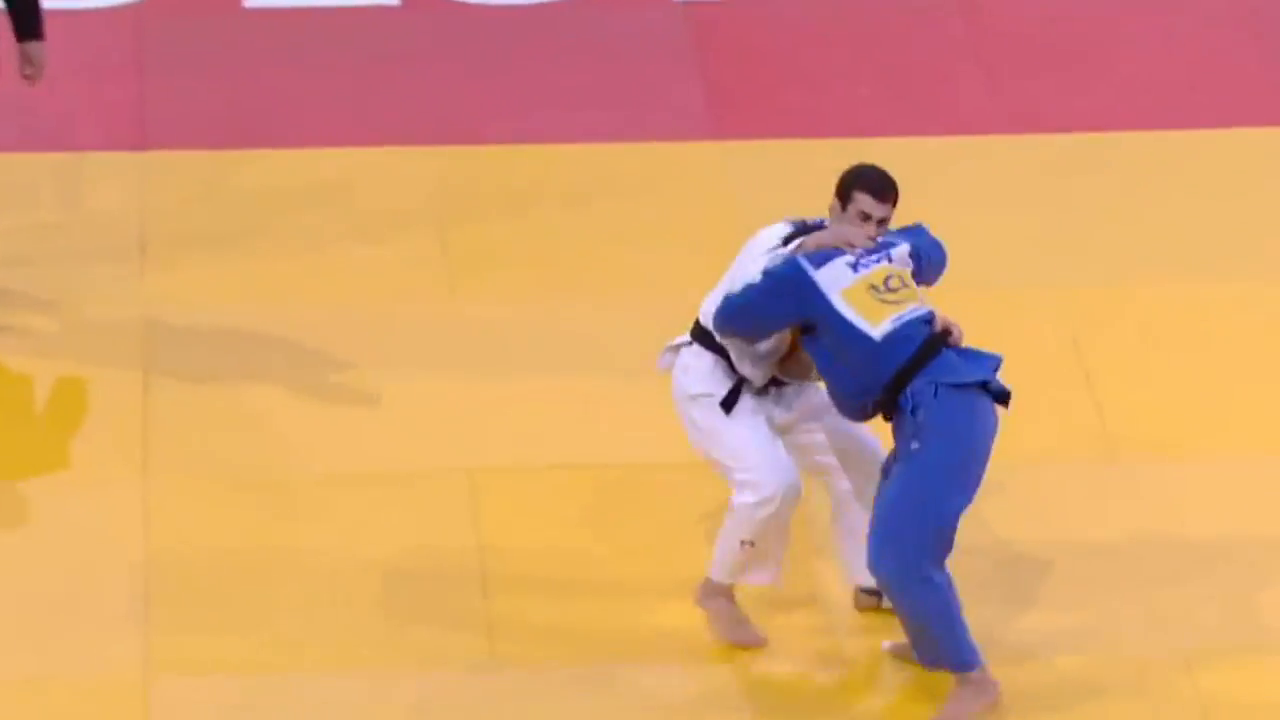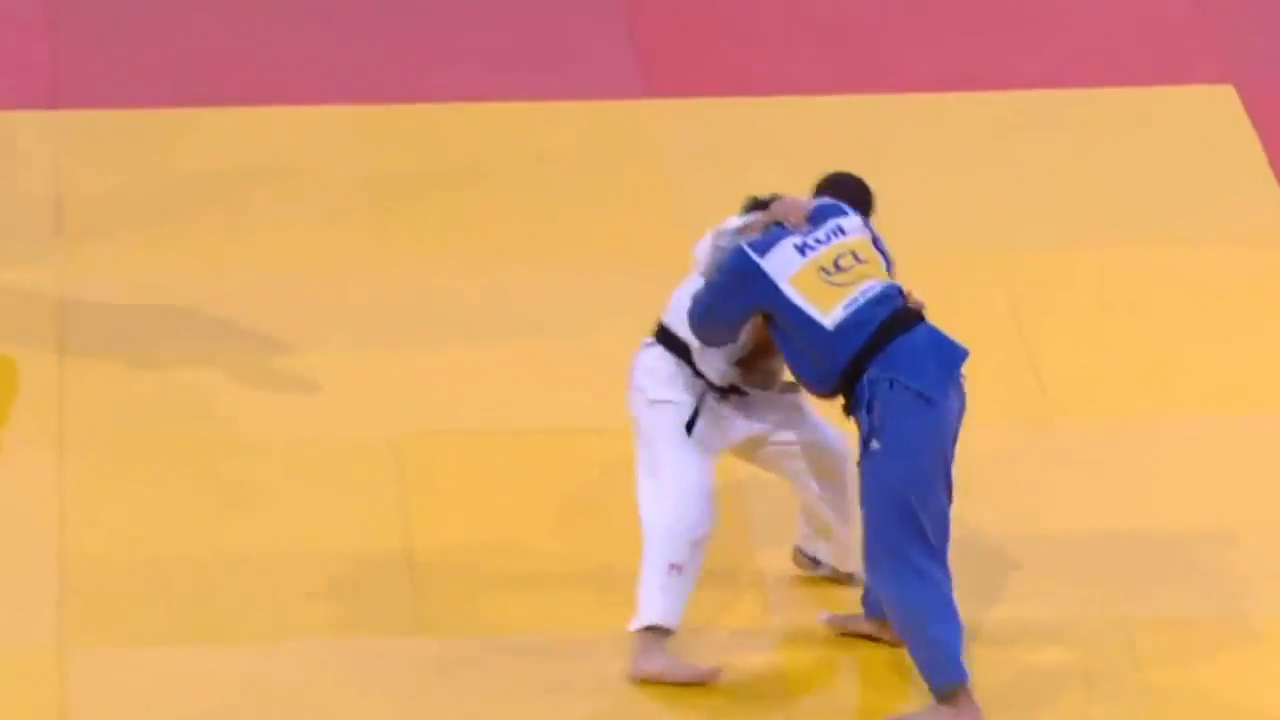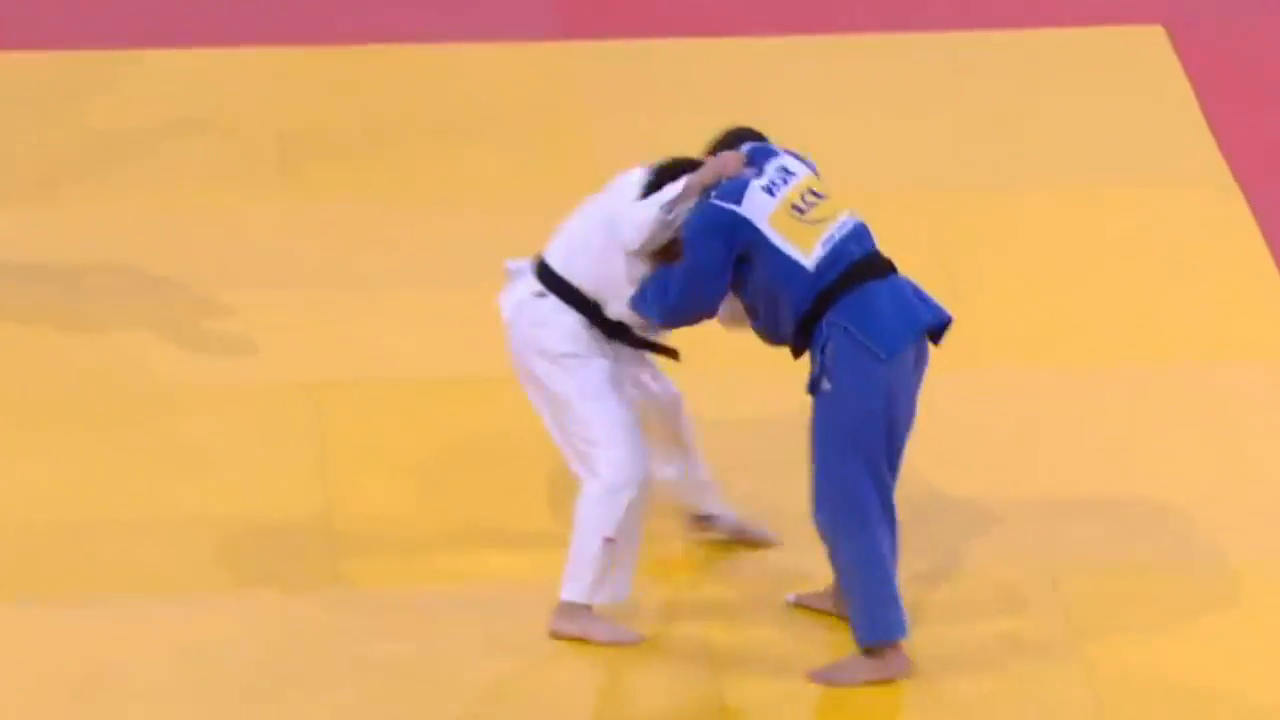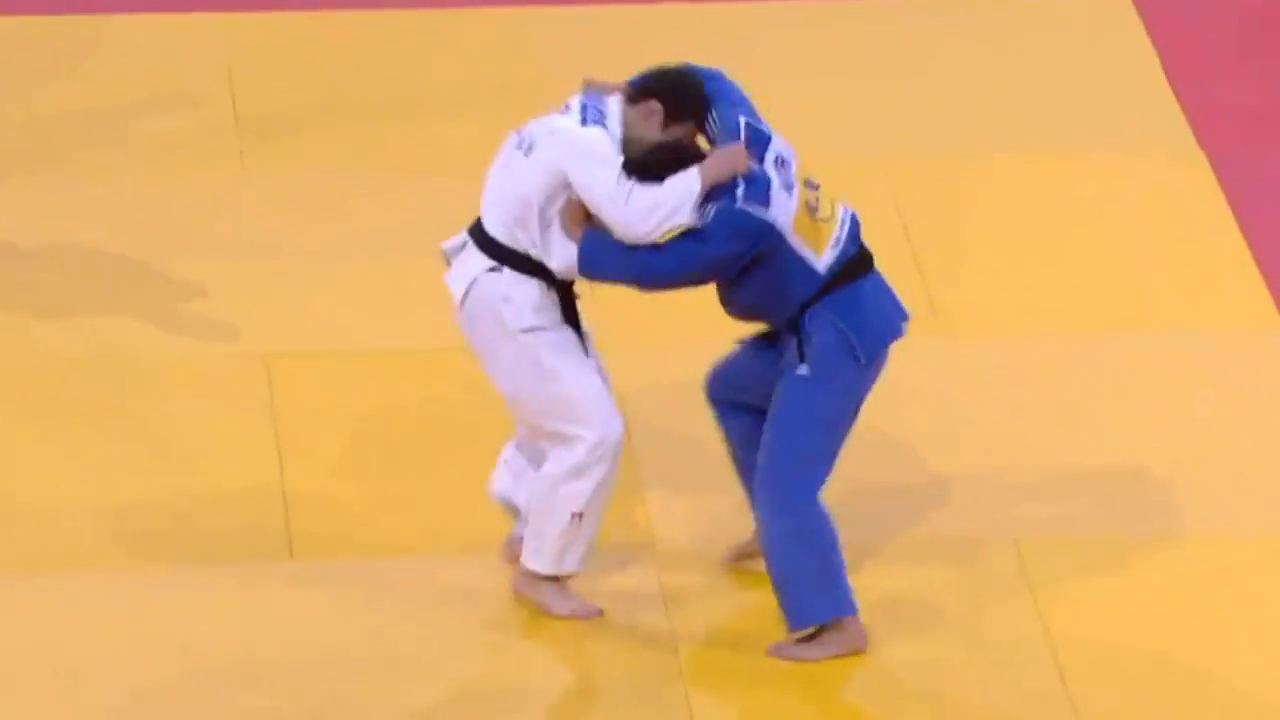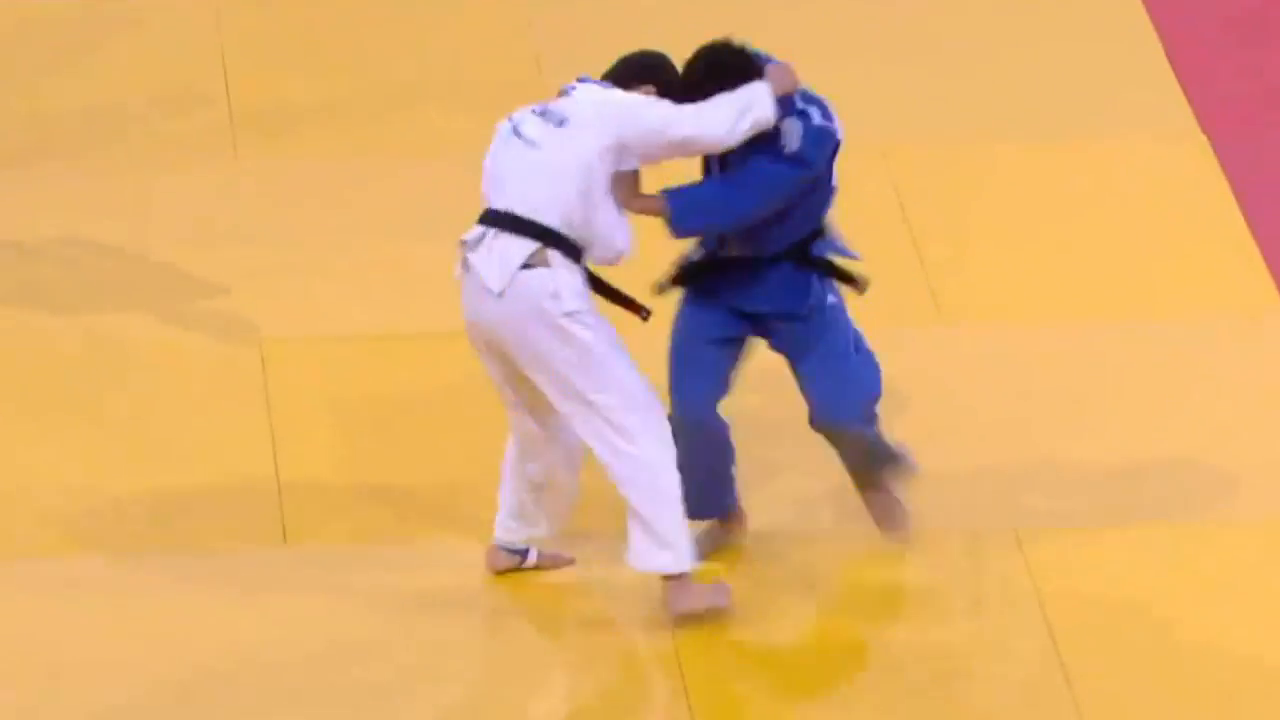
dt=0.2s
person 1, frame 1
left shoulder: (795, 275)
right shoulder: (892, 247)
left elbow: (731, 321)
right elbow: (930, 252)
left hip: (938, 409)
right hip: (958, 395)
left knee: (896, 554)
right knee: (904, 527)
right ankle: (931, 644)
person 1, frame 2
left shoulder: (751, 260)
right shoulder: (844, 217)
left elbow: (707, 321)
left hip: (898, 392)
right hip: (931, 367)
left knee: (899, 548)
right knee: (903, 518)
right ankle: (882, 617)
person 1, frame 3
left shoulder: (713, 212)
right shoulder: (769, 163)
left elbow: (676, 304)
left wrist: (649, 286)
left hip: (861, 350)
right hip: (893, 327)
left knee: (846, 499)
right knee: (858, 473)
left ankle: (884, 648)
right ankle: (855, 590)
person 1, frame 4
left shoulder: (735, 222)
right shoulder: (743, 127)
left elbow: (653, 268)
left wrist: (581, 236)
left hip: (839, 332)
right hip: (815, 319)
left knee: (784, 482)
right knee: (731, 391)
left ankle: (836, 623)
right ankle: (787, 540)
person 1, frame 5
left shoulder: (809, 132)
right shoulder: (744, 72)
left elbow: (739, 207)
left wrist: (646, 202)
left hip: (792, 269)
right hip: (723, 266)
left knee: (845, 392)
right knee: (693, 404)
left ankle: (870, 470)
right ankle: (724, 517)
person 2, frame 1
right shoulder: (784, 240)
right wrist: (811, 243)
left hip: (771, 380)
right hip: (709, 379)
left knee: (862, 462)
right knee: (774, 480)
left ankle: (872, 586)
right ankle: (720, 587)
person 2, frame 2
right shoulder: (752, 239)
right elbow: (710, 256)
right wrist: (765, 219)
left hip: (732, 387)
right hip: (670, 382)
left knee: (826, 455)
right knee: (683, 504)
left ankle: (820, 553)
right ankle: (649, 646)
person 2, frame 3
left shoulder: (671, 188)
right shoulder: (651, 189)
right elbow: (632, 235)
right wrist: (701, 180)
left hip: (588, 322)
right hip: (551, 328)
left knee: (661, 407)
right knee: (618, 465)
left ankle: (709, 513)
right ankle: (575, 608)
person 2, frame 4
left shoulder: (574, 126)
right shoulder: (585, 142)
right elbow: (634, 220)
right wrist: (707, 175)
left hip: (491, 288)
right hip: (504, 298)
left knee: (557, 416)
right knee: (592, 434)
left ankle: (524, 523)
right ankle: (539, 573)
person 2, frame 5
left shoulder: (524, 120)
right shoulder: (615, 112)
right elbow: (707, 126)
right wrist: (769, 87)
left hip: (485, 287)
right hip: (537, 291)
left knee: (546, 421)
right knee: (633, 427)
left ankle: (512, 546)
right ankle: (675, 582)
